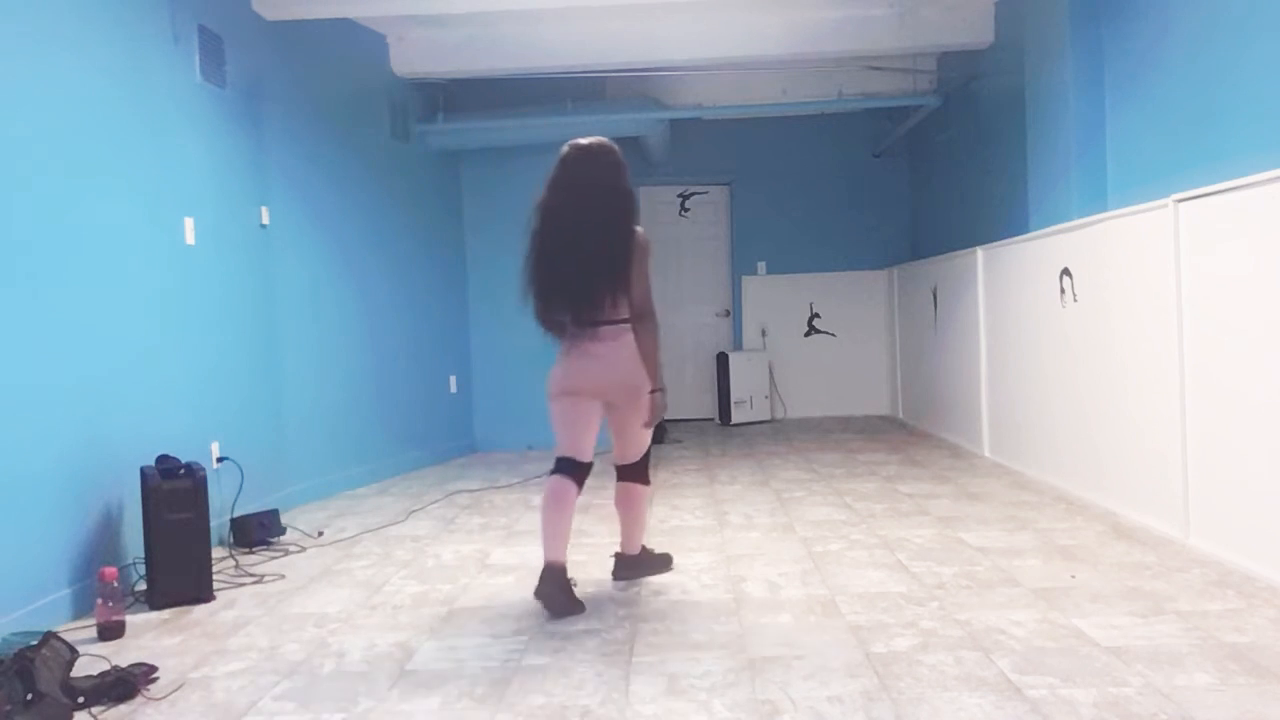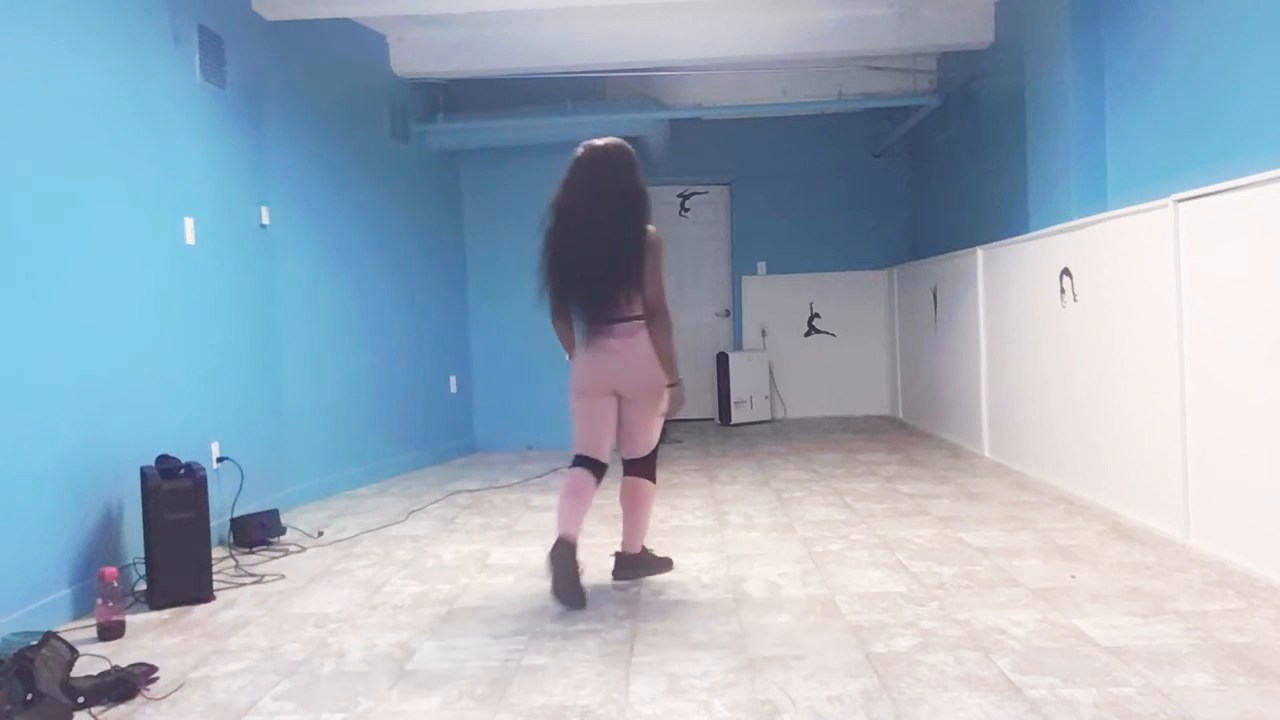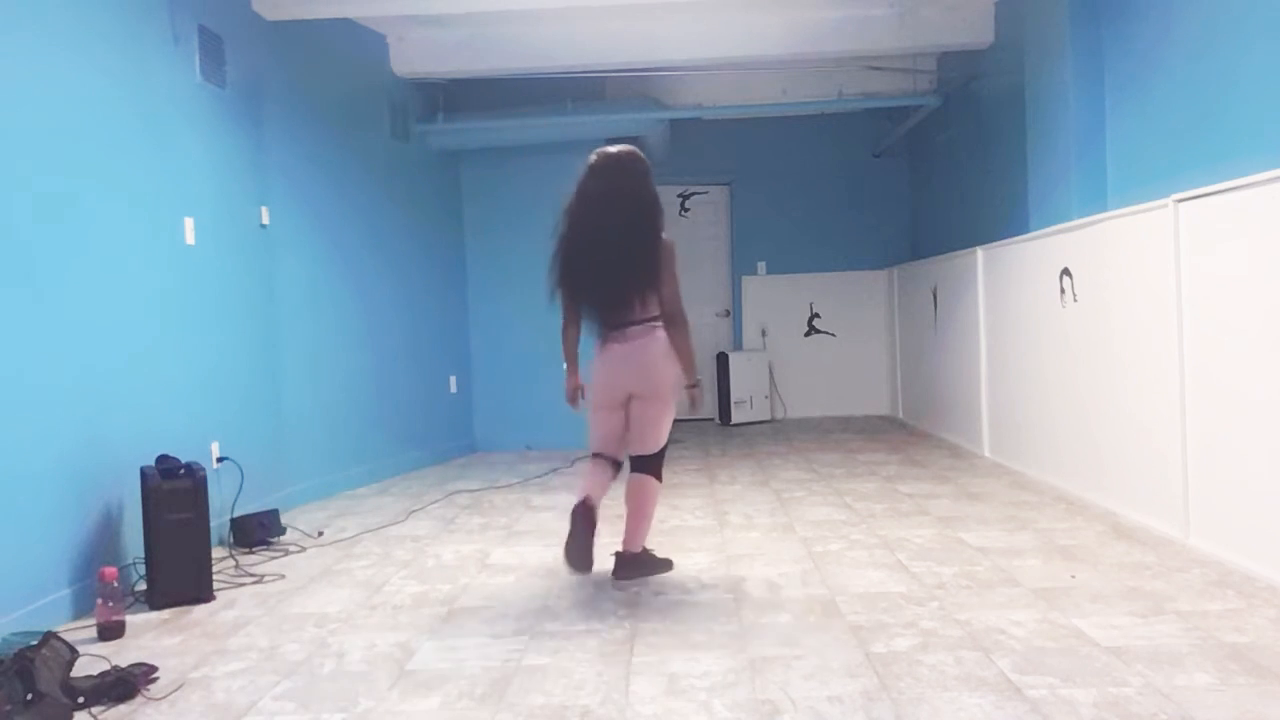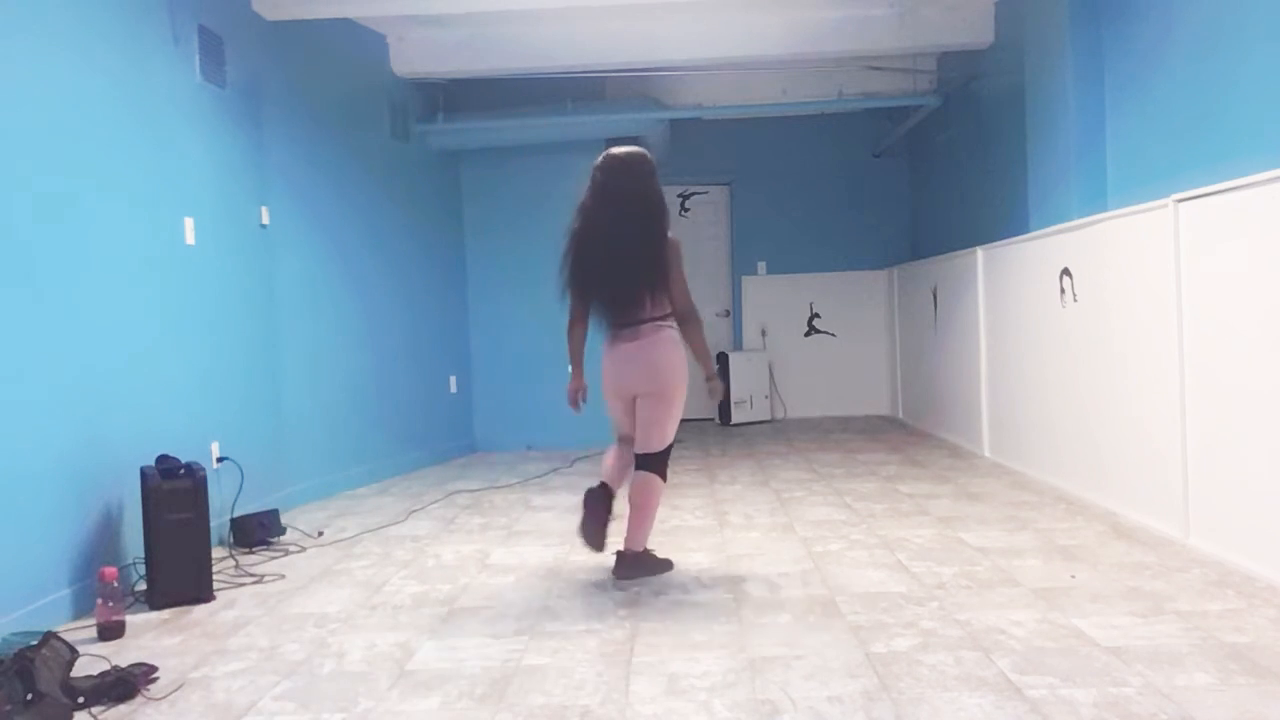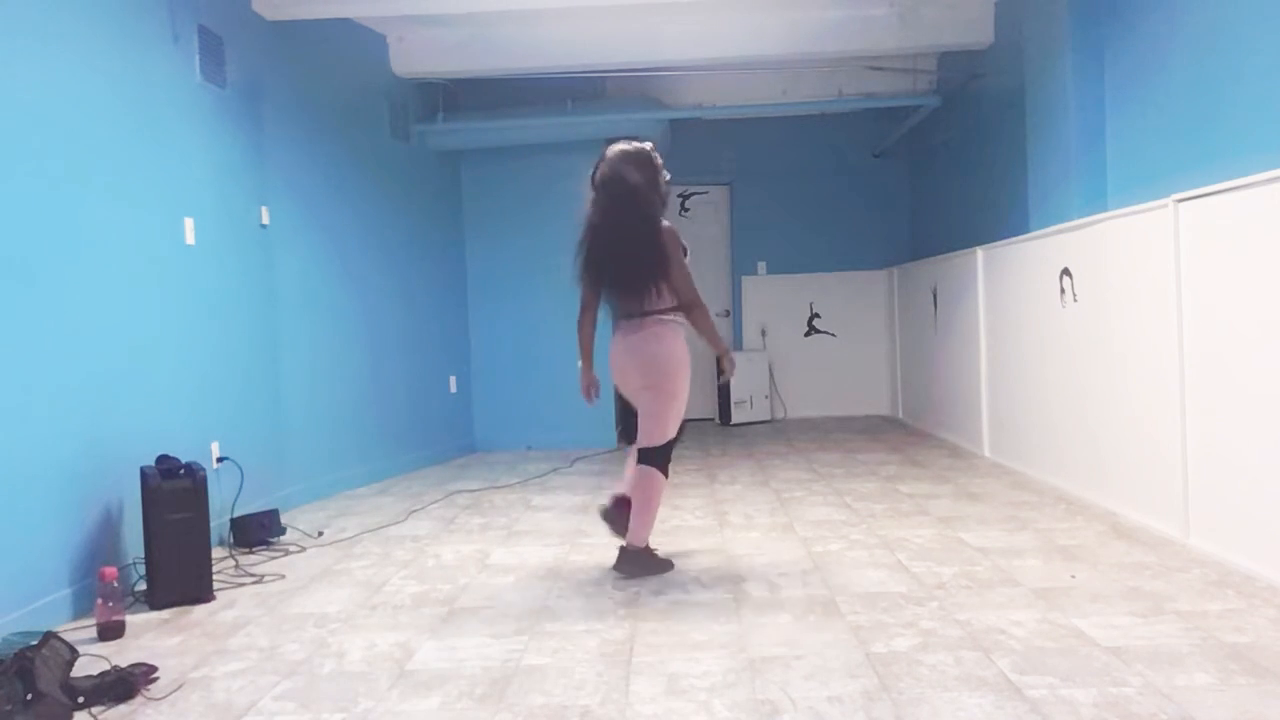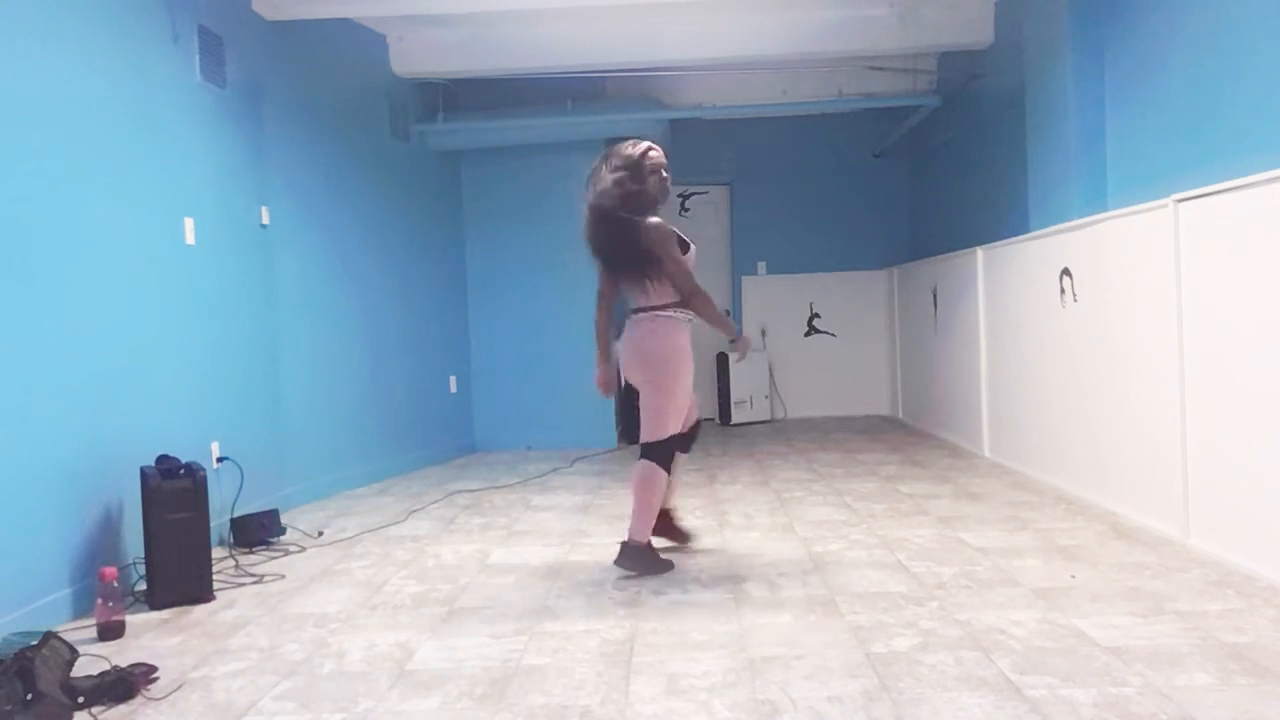
dt=0.1s
person 1, frame 1
left shoulder: (549, 238)
right shoulder: (631, 239)
left elbow: (546, 313)
right elbow: (642, 315)
right wrist: (656, 383)
left hip: (572, 363)
right hip: (622, 360)
left knee: (568, 463)
right knee: (632, 462)
left ankle: (554, 570)
right ankle: (632, 554)
person 1, frame 2
left shoulder: (563, 237)
right shoulder: (644, 238)
left elbow: (559, 312)
right elbow: (656, 313)
right wrist: (672, 378)
left hip: (590, 359)
right hip: (637, 356)
left knee: (587, 459)
right knee: (640, 458)
left ankle: (566, 544)
right ankle: (632, 554)
person 1, frame 3
left shoulder: (576, 242)
right shoulder: (655, 243)
left elbow: (570, 316)
right elbow: (672, 316)
left wrist: (572, 372)
right wrist: (692, 377)
left hip: (606, 361)
right hip: (651, 356)
left knee: (603, 454)
right knee: (647, 456)
left ankle: (585, 510)
right ankle: (632, 553)
person 1, frame 4
left shoulder: (587, 242)
right shoulder: (661, 243)
left elbow: (578, 315)
right elbow: (684, 314)
left wrist: (575, 372)
right wrist: (710, 370)
left hip: (616, 359)
right hip: (659, 355)
left knee: (627, 440)
right knee: (653, 453)
left ankle: (603, 492)
right ankle: (633, 553)
person 1, frame 5
left shoulder: (601, 234)
right shoulder: (659, 232)
left elbow: (588, 308)
right elbow: (687, 299)
left wrist: (586, 366)
right wrist: (721, 349)
left hip: (624, 349)
right hip: (661, 345)
left knee: (656, 436)
right knee: (655, 446)
left ankle: (625, 503)
right ankle: (635, 549)
person 1, frame 6
left shoulder: (614, 229)
right shoulder: (653, 228)
left elbow: (605, 302)
right elbow: (689, 291)
left wrist: (605, 360)
right wrist: (733, 333)
left hip: (635, 342)
right hip: (663, 340)
left knee: (685, 425)
right knee: (659, 441)
left ankle: (659, 512)
right ankle: (636, 545)
